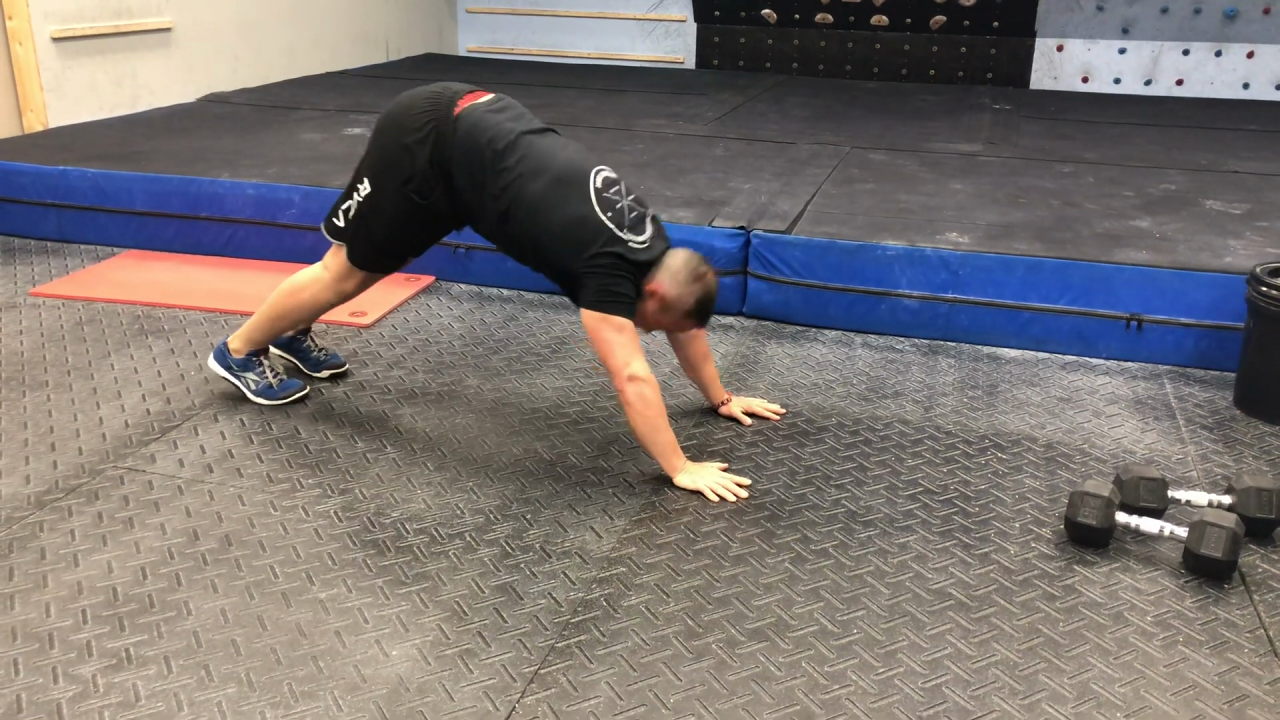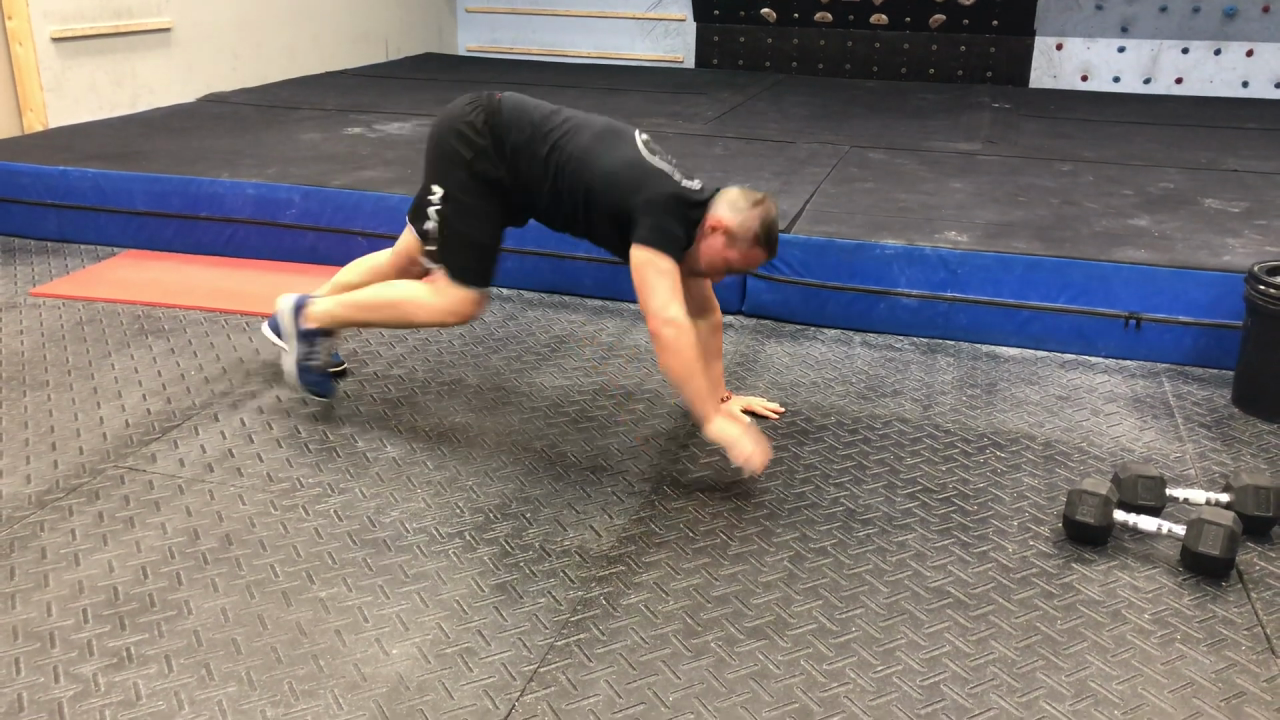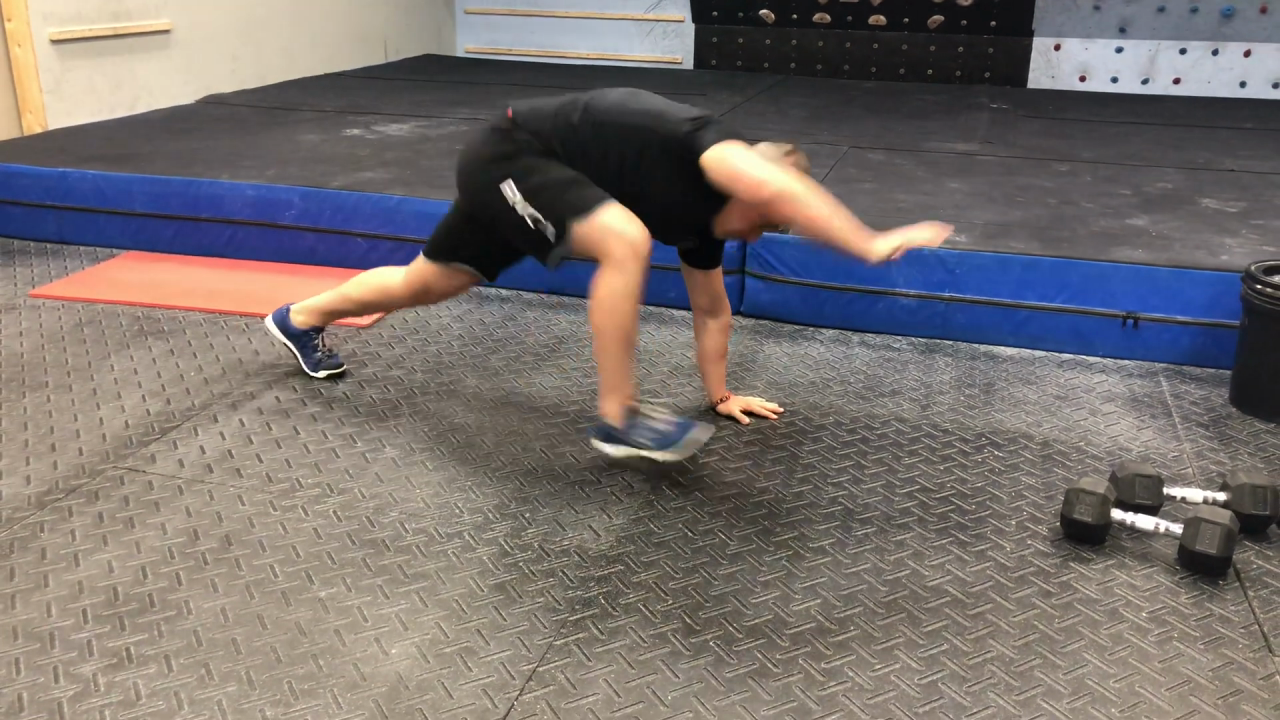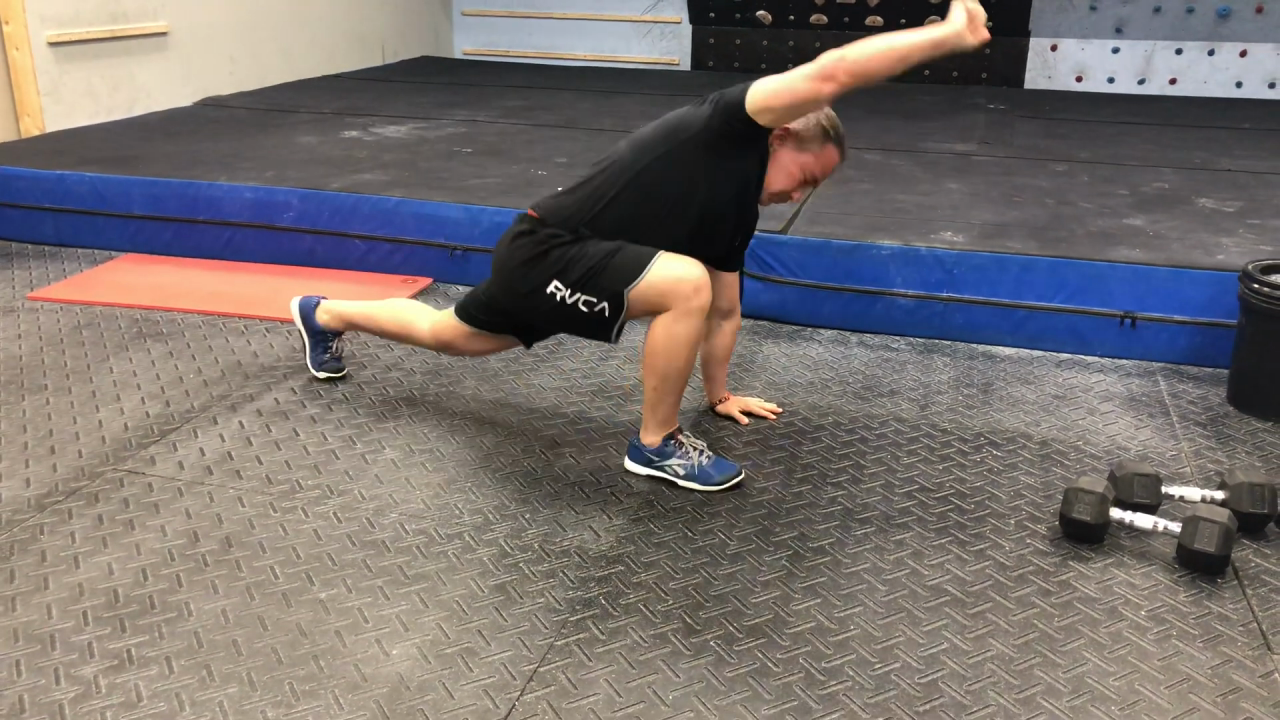
dt=0.3s
person 1, frame 1
left shoulder: (645, 240)
right shoulder: (609, 263)
left elbow: (690, 325)
right elbow: (631, 376)
left wrist: (721, 397)
right wrist: (682, 469)
left hip: (467, 121)
right hip: (426, 143)
left knee: (382, 260)
right knee: (350, 268)
left ankle: (294, 333)
right ankle: (239, 350)
person 1, frame 2
left shoulder: (697, 212)
right shoulder: (660, 213)
left elbow: (700, 307)
right elbow: (668, 324)
left wrist: (717, 398)
right wrist: (720, 418)
left hip: (499, 143)
right hip: (479, 141)
left knee: (410, 259)
right knee: (459, 299)
left ankle: (301, 320)
right ankle: (308, 318)
person 1, frame 3
left shoulder: (701, 211)
right shoulder: (708, 147)
left elbow: (711, 308)
right elbow: (771, 185)
left wrist: (719, 392)
right wrist: (872, 244)
left hip: (526, 164)
right hip: (509, 153)
left knee: (430, 280)
right knee: (626, 242)
left ankle: (300, 320)
right ankle: (618, 418)
person 1, frame 4
left shoulder: (739, 212)
right shoulder: (726, 129)
left elbow: (724, 311)
right elbow: (831, 75)
left wrist: (719, 392)
left hip: (554, 264)
right hip: (544, 254)
left knee: (450, 334)
right knee: (685, 285)
left ankle: (323, 315)
right ankle: (655, 444)
